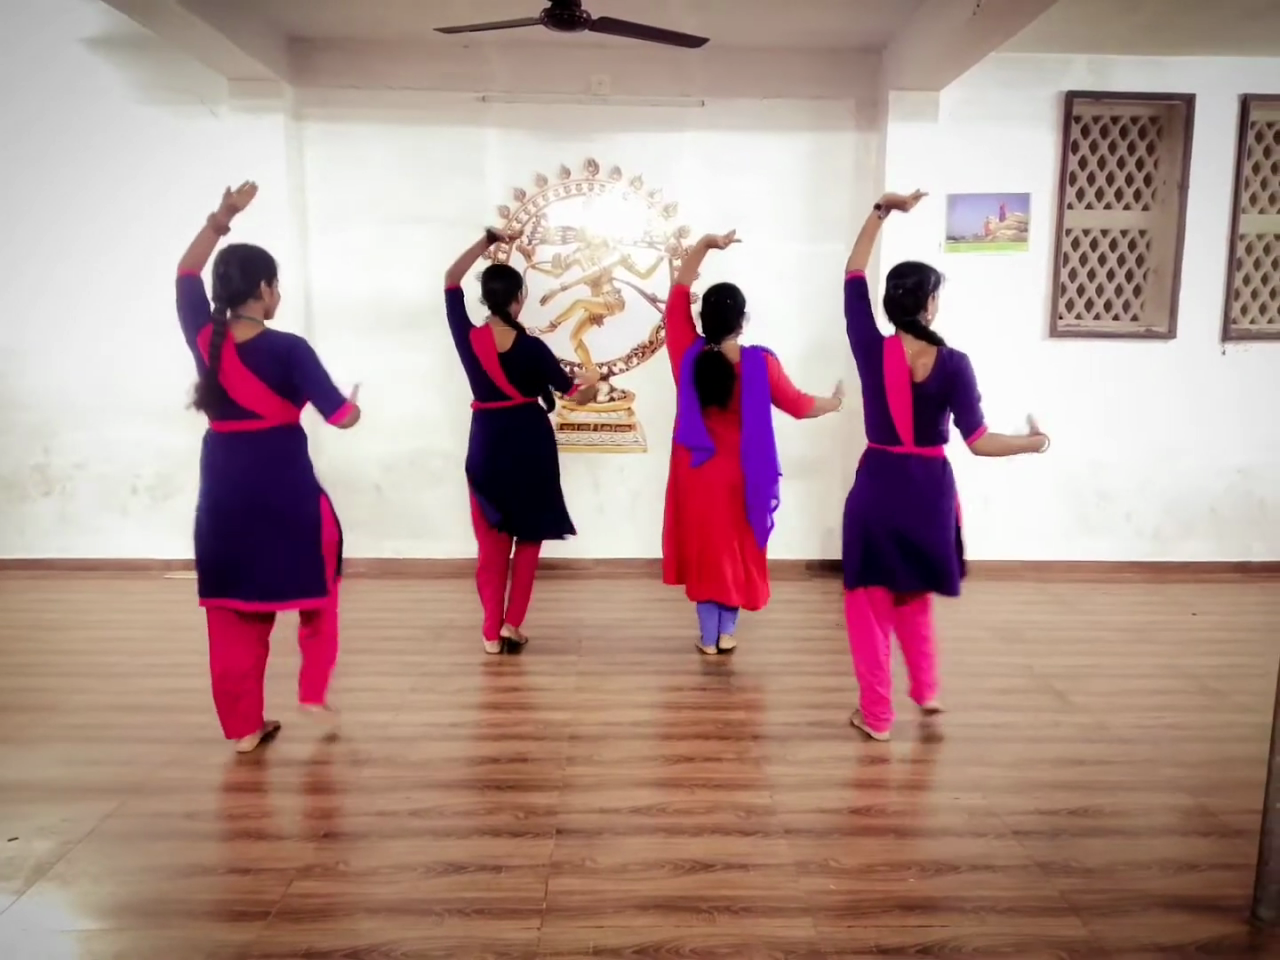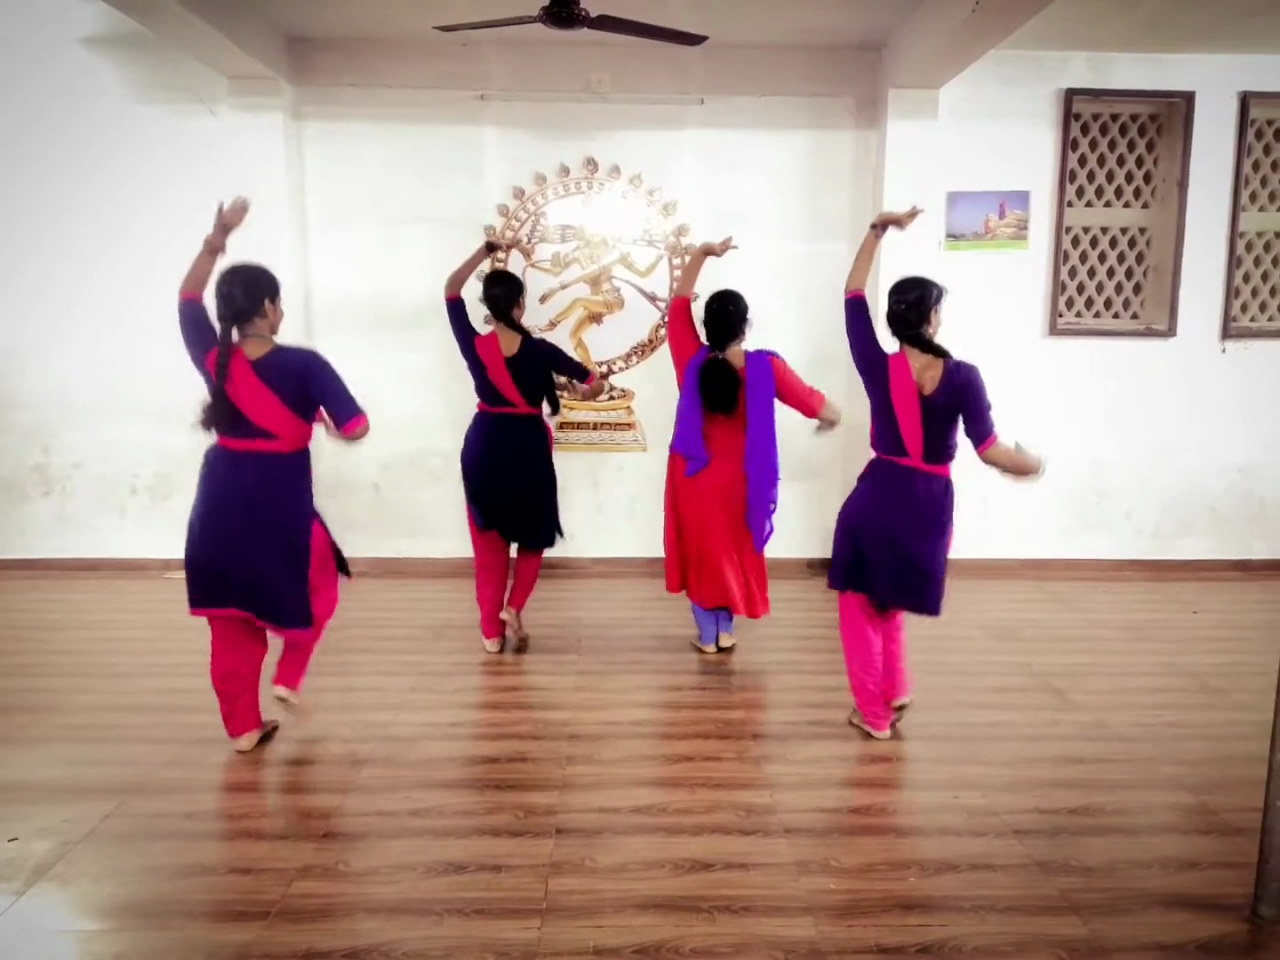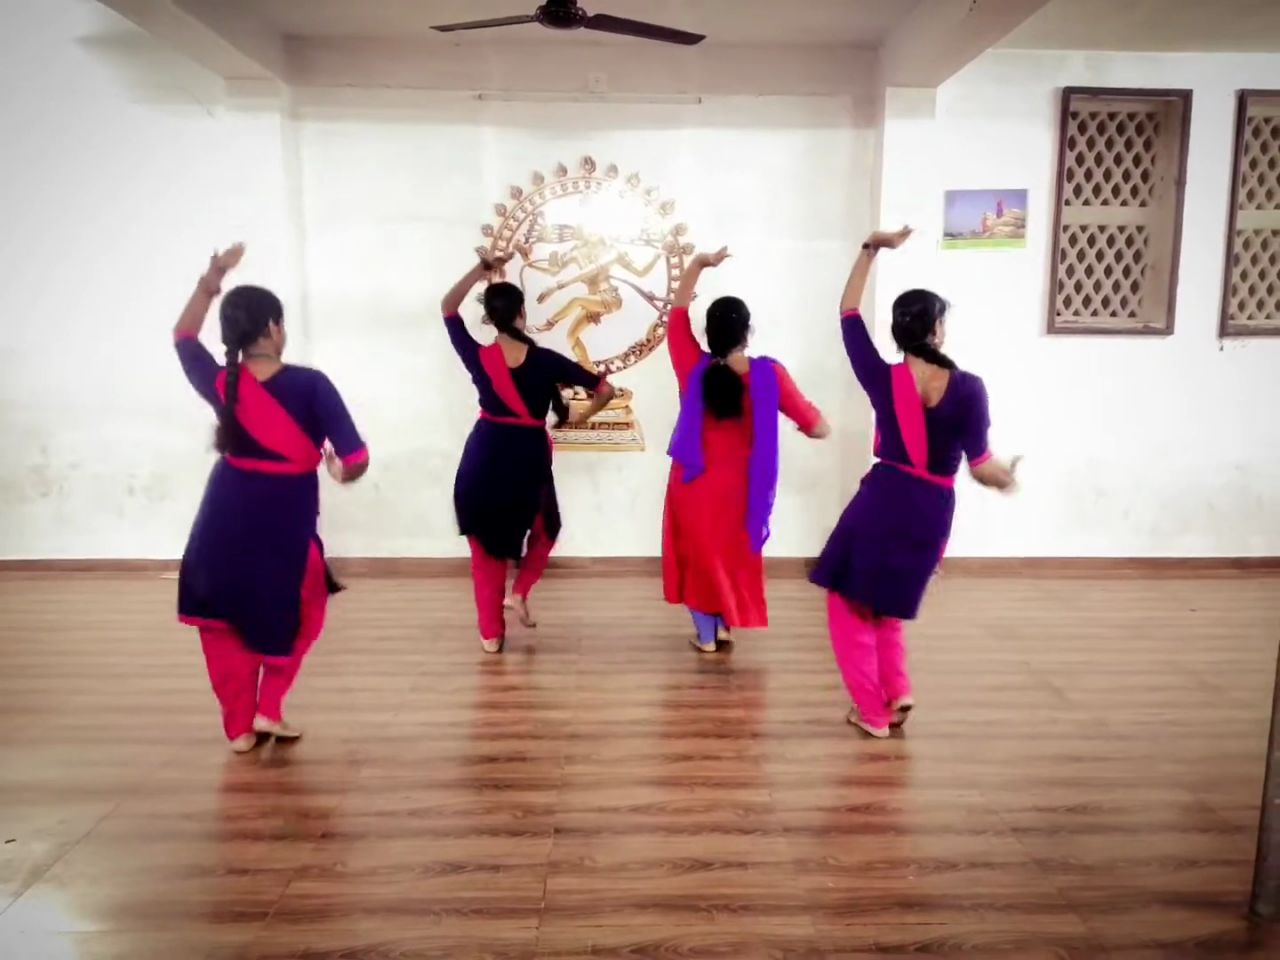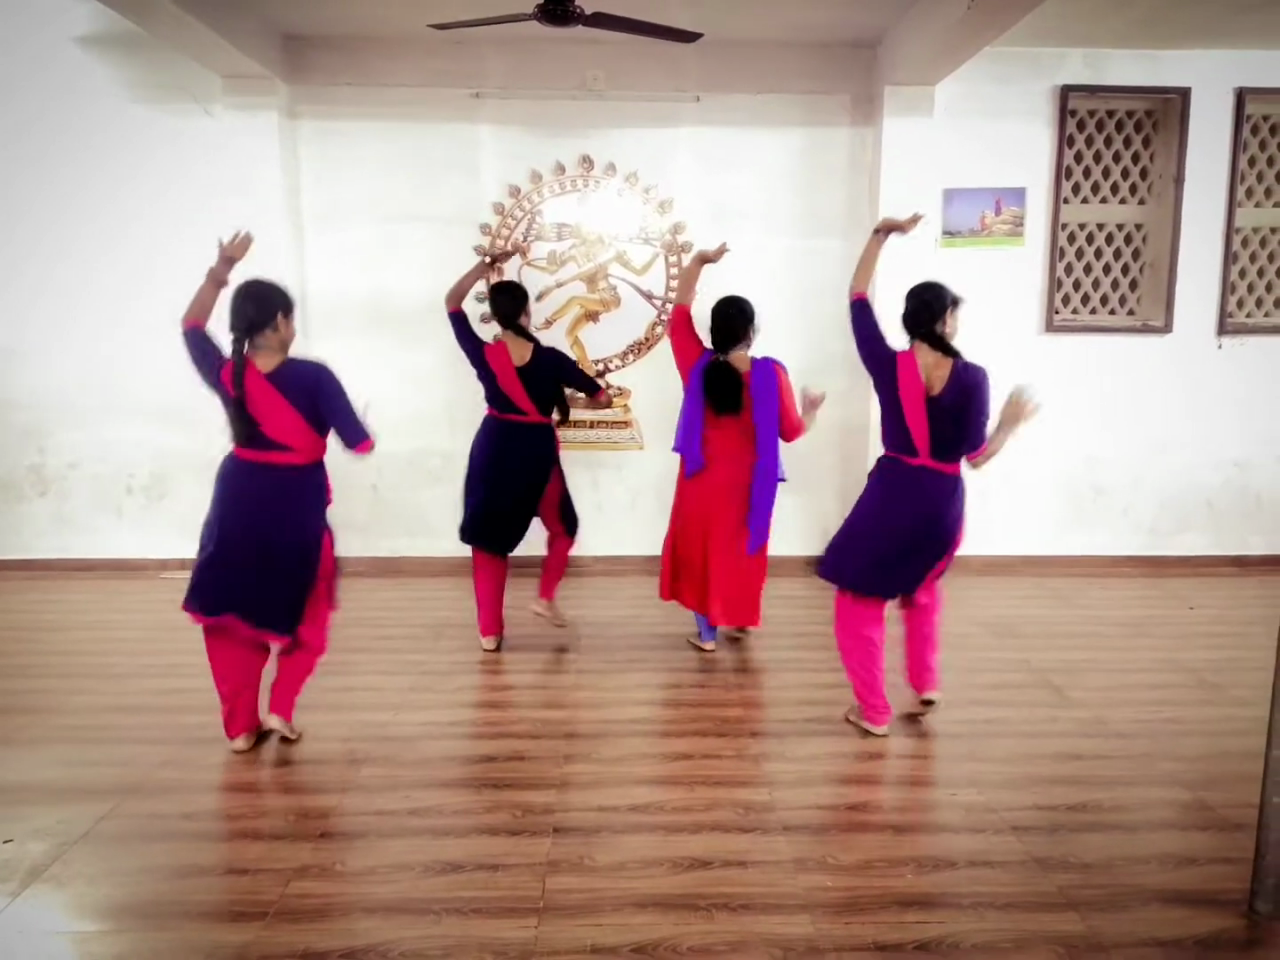
dt=0.1s
person 1, frame 1
left shoulder: (203, 339)
right shoulder: (287, 349)
left elbow: (187, 273)
right elbow: (343, 416)
left wrist: (222, 216)
right wrist: (352, 405)
left hip: (223, 491)
right hip: (286, 490)
left knee: (234, 613)
right knee: (315, 594)
left ankle: (244, 727)
right ankle: (313, 693)
person 1, frame 2
left shoulder: (214, 360)
right shoulder: (303, 364)
left elbow: (188, 300)
right elbow: (354, 427)
left wrist: (216, 240)
right wrist: (322, 423)
left hip: (220, 506)
right hip: (282, 507)
left knee: (231, 620)
right knee: (314, 591)
left ankle: (244, 725)
right ankle: (287, 679)
person 1, frame 3
left shoulder: (220, 384)
right shoulder: (310, 385)
left elbow: (183, 336)
right elbow: (356, 458)
left wrist: (212, 278)
right wrist: (343, 472)
left hip: (222, 523)
right hip: (285, 525)
left knee: (226, 627)
right knee: (297, 616)
left ankle: (241, 726)
right ankle: (270, 707)
person 1, frame 4
left shoulder: (225, 373)
right shoulder: (312, 377)
left elbow: (190, 322)
right elbow: (362, 444)
left wrist: (222, 266)
right wrist: (335, 430)
left hip: (237, 508)
right hip: (298, 513)
left knee: (234, 625)
right knee: (305, 617)
left ankle: (240, 726)
right ankle: (280, 708)
person 2, frame 1
left shoulder: (871, 350)
right shoulder: (953, 364)
left elbow: (853, 277)
right elbow: (979, 441)
left wrist: (881, 211)
right wrist: (1030, 443)
left hip: (877, 488)
right hip: (930, 491)
left knee: (868, 604)
right knee: (914, 600)
left ankle: (876, 716)
right ankle: (926, 690)
person 2, frame 2
left shoulder: (880, 369)
right shoulder: (965, 377)
left elbow: (854, 298)
right elbow: (992, 452)
left wrist: (877, 230)
right wrist: (1027, 466)
left hip: (878, 496)
right hip: (931, 504)
left knee: (860, 605)
right knee: (892, 599)
left ankle: (875, 712)
right ankle: (893, 693)
person 2, frame 3
left shoulder: (883, 378)
right shoulder: (968, 388)
left elbow: (849, 314)
right elbow: (979, 467)
left wrist: (871, 248)
right wrist: (1007, 475)
left hip: (881, 504)
right hip: (929, 512)
left knee: (851, 610)
right knee: (883, 603)
left ankle: (874, 712)
right ankle: (896, 691)
person 2, frame 4
left shoulder: (884, 364)
right shoulder: (971, 378)
left elbow: (858, 299)
right elbow: (976, 455)
left wrist: (880, 235)
right wrist: (1013, 418)
left hip: (889, 496)
right hip: (941, 502)
left knee: (859, 604)
right knee: (920, 595)
left ankle: (874, 711)
right ankle: (925, 684)
person 3, frame 1
left shoulder: (686, 354)
right shoulder: (760, 362)
left elbow: (678, 295)
right elbow: (798, 406)
left wrist: (705, 244)
right wrist: (834, 401)
left hip: (695, 472)
right hip: (742, 474)
left knee: (705, 547)
right knee: (738, 548)
left ankle: (708, 638)
right ankle: (727, 632)
person 3, frame 2
left shoulder: (691, 363)
right shoulder: (767, 366)
left elbow: (678, 306)
right elbow: (812, 404)
left wrist: (702, 254)
right wrist: (831, 415)
left hip: (697, 476)
right hip: (742, 478)
left knee: (701, 550)
right knee: (736, 549)
left ankle: (708, 635)
right ankle: (725, 629)
person 3, frame 3
left shoulder: (693, 369)
right shoulder: (768, 374)
left elbow: (677, 316)
right elbow: (809, 420)
left wrist: (699, 263)
right wrist: (818, 428)
left hip: (696, 482)
right hip: (742, 484)
left knee: (699, 553)
right knee: (735, 553)
left ankle: (706, 635)
right ankle: (726, 624)
person 3, frame 4
left shoulder: (697, 367)
right shoulder: (771, 374)
left elbow: (679, 315)
right elbow: (792, 431)
left wrist: (699, 261)
right wrist: (812, 406)
left hip: (705, 480)
right hip: (753, 483)
left knee: (702, 550)
right knee: (742, 548)
left ankle: (707, 632)
right ankle: (740, 618)
person 4, frame 1
left shoulder: (467, 337)
right shoulder: (531, 347)
left elbow: (452, 279)
right elbow: (576, 395)
left wrist: (489, 239)
right wrist: (591, 382)
left hip: (486, 444)
right hip: (530, 442)
left knee: (491, 544)
right knee: (528, 540)
left ankle: (492, 632)
right ankle: (512, 625)
person 4, frame 2
left shoulder: (474, 345)
right shoulder: (538, 350)
left elbow: (451, 291)
right elbow: (595, 383)
left wrist: (485, 251)
right wrist: (579, 396)
left hip: (484, 447)
right hip: (528, 447)
left knee: (488, 544)
right knee: (534, 536)
left ankle: (491, 631)
right ankle: (513, 607)
person 4, frame 3
left shoulder: (477, 357)
right shoulder: (545, 361)
left elbow: (448, 307)
right elbow: (604, 390)
left wrist: (484, 267)
right wrist: (583, 414)
left hip: (483, 456)
right hip: (528, 457)
left knee: (486, 549)
right knee: (544, 531)
left ankle: (490, 633)
right ankle: (520, 594)
person 4, frame 4
left shoulder: (483, 355)
right shoulder: (550, 359)
left elbow: (452, 303)
right elbow: (602, 398)
left wrist: (488, 264)
right wrist: (570, 388)
left hip: (492, 450)
right hip: (537, 453)
left knee: (489, 546)
right knee: (562, 527)
left ankle: (490, 631)
right ankle: (545, 598)
